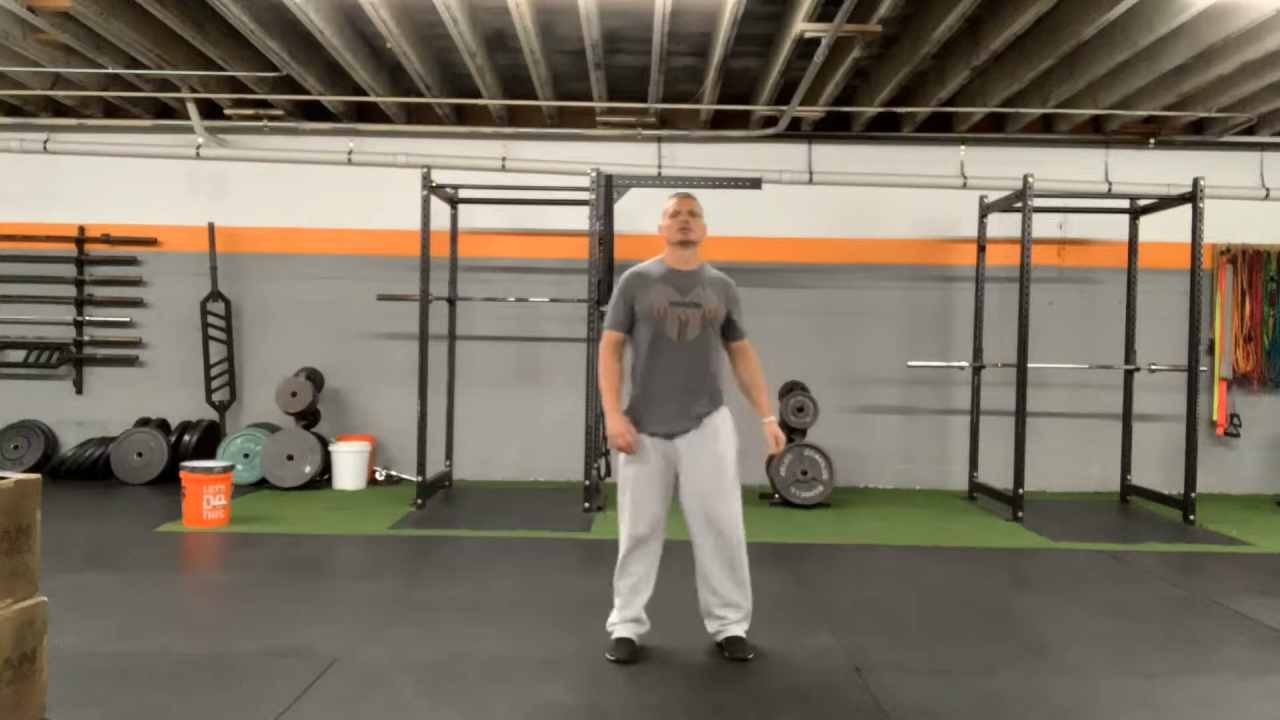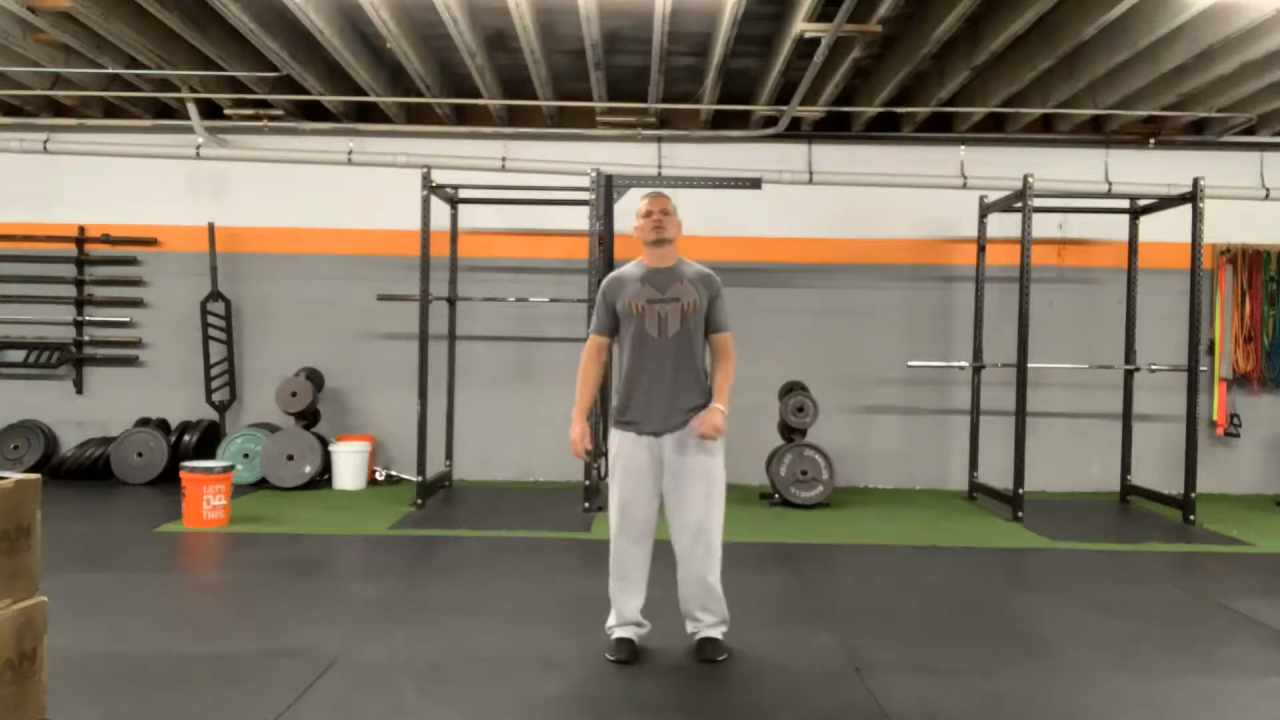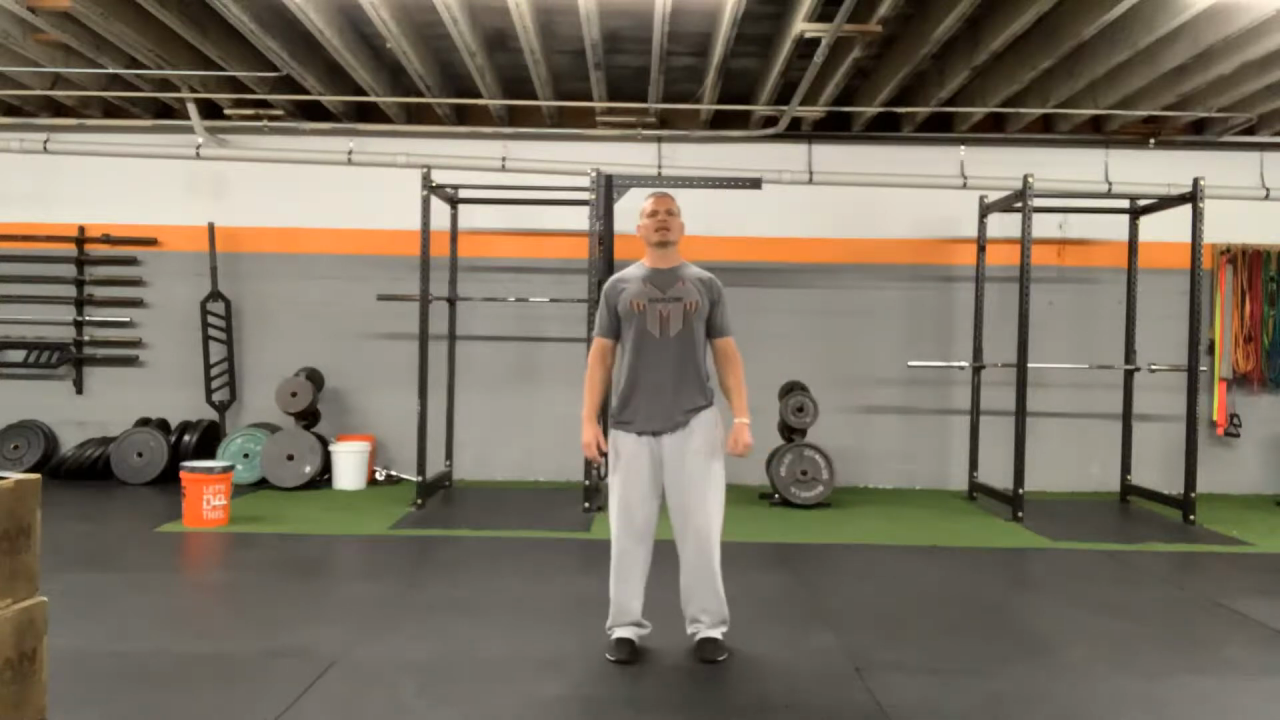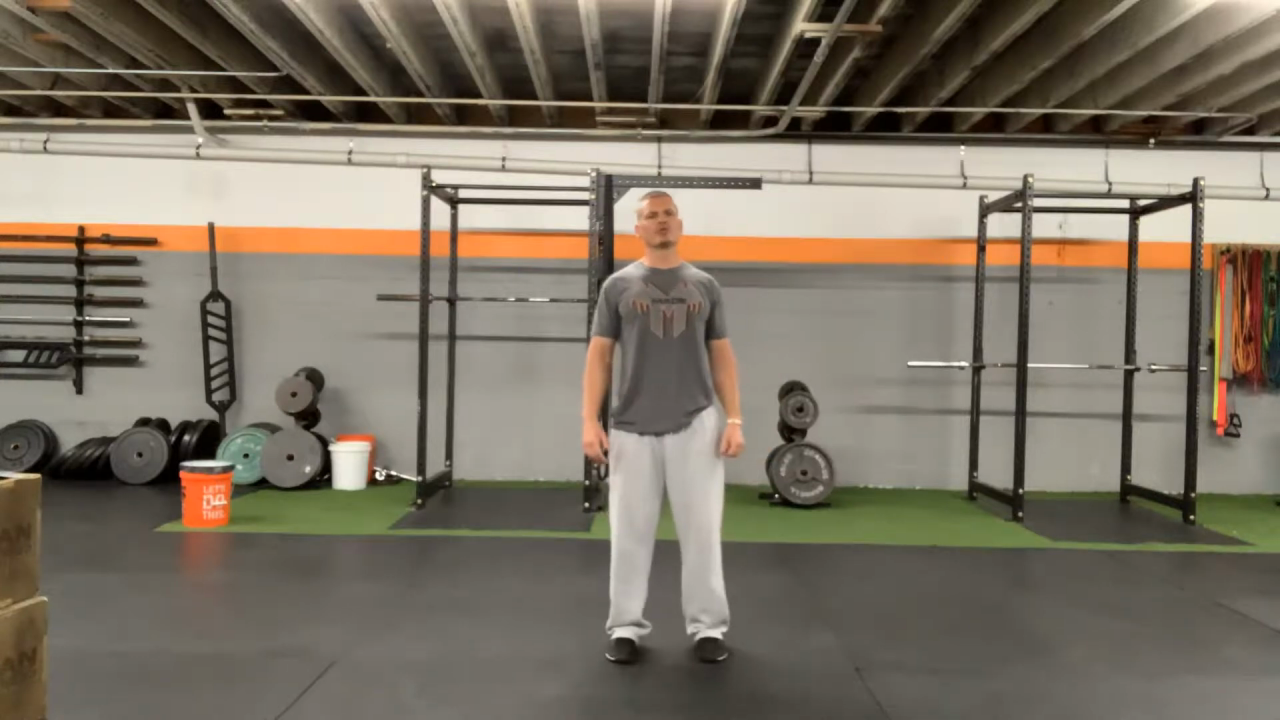
dt=0.4s
person 1, frame 1
left shoulder: (721, 287)
right shoulder: (636, 281)
left elbow: (742, 354)
right elbow: (610, 348)
left wrist: (767, 416)
right wrist: (613, 413)
left hip: (706, 425)
right hip: (645, 430)
left knee: (721, 529)
right knee: (639, 532)
left ankle: (728, 624)
right ankle: (626, 625)
person 1, frame 2
left shoulder: (704, 281)
right shoulder: (616, 284)
left elbow: (723, 350)
right elbow: (596, 352)
left wrist: (718, 405)
right wrist: (579, 417)
left hip: (692, 426)
right hip: (632, 429)
left knee: (699, 532)
right knee: (630, 530)
left ankle: (707, 625)
right ankle: (625, 626)
person 1, frame 3
left shoulder: (706, 284)
right shoulder: (618, 285)
left elbow: (727, 354)
right elbow: (600, 356)
left wrist: (741, 418)
right wrist: (590, 420)
left hip: (695, 425)
right hip: (631, 428)
left knee: (700, 531)
right knee: (630, 531)
left ankle: (707, 626)
right ankle: (625, 626)
person 1, frame 4
left shoulder: (705, 286)
right shoulder: (618, 285)
left elbow: (721, 356)
right elbow: (599, 355)
left wrist: (734, 419)
right wrist: (590, 420)
left hip: (696, 425)
right hip: (633, 428)
left knee: (701, 530)
right knee: (630, 531)
left ankle: (708, 626)
right ankle: (625, 626)
